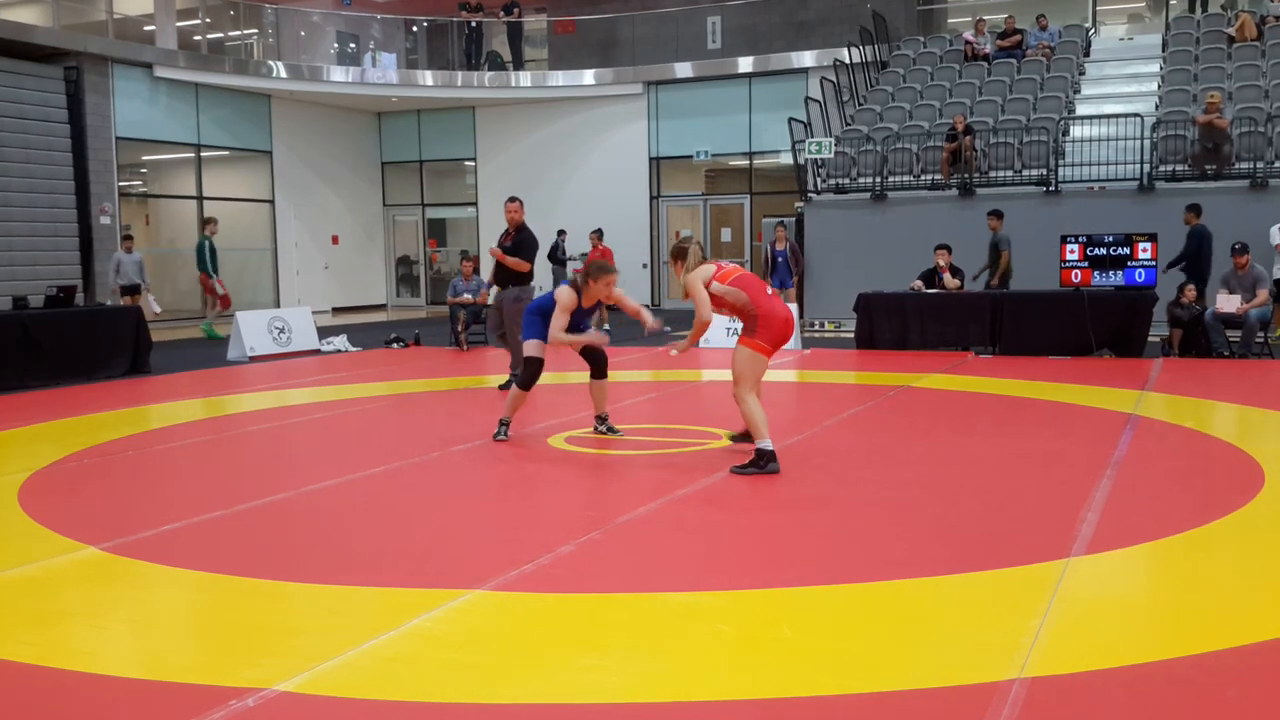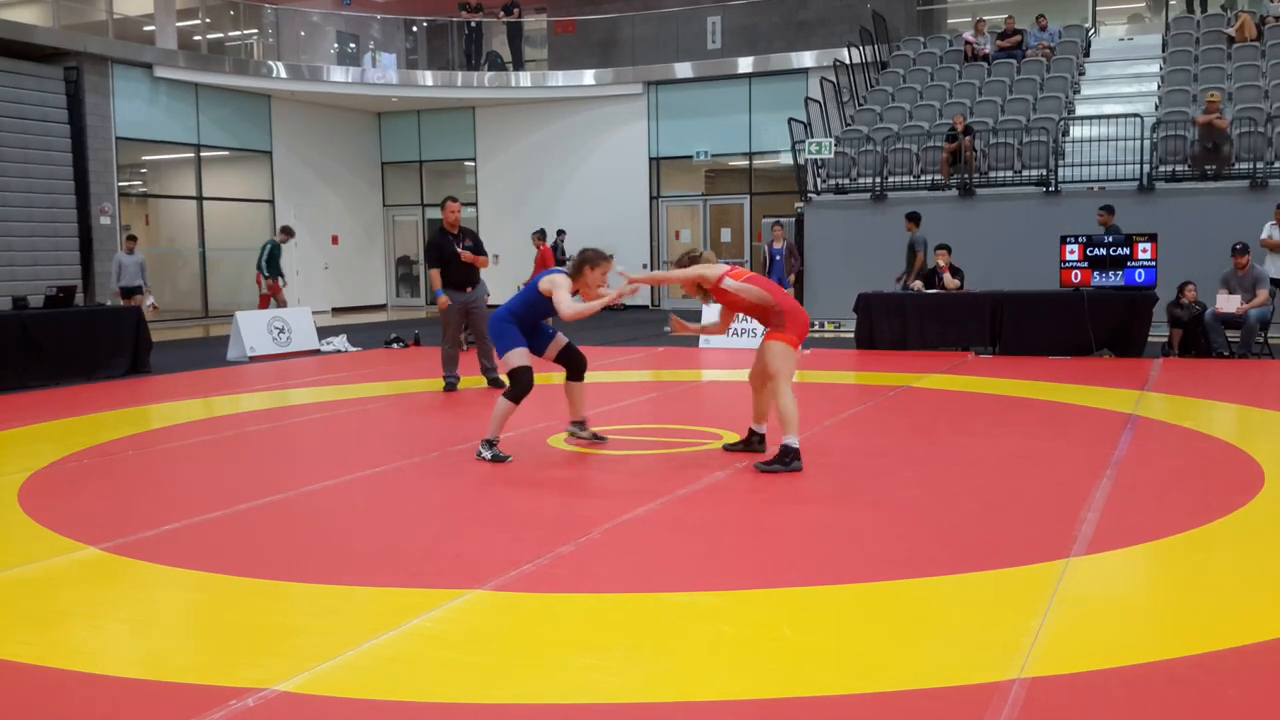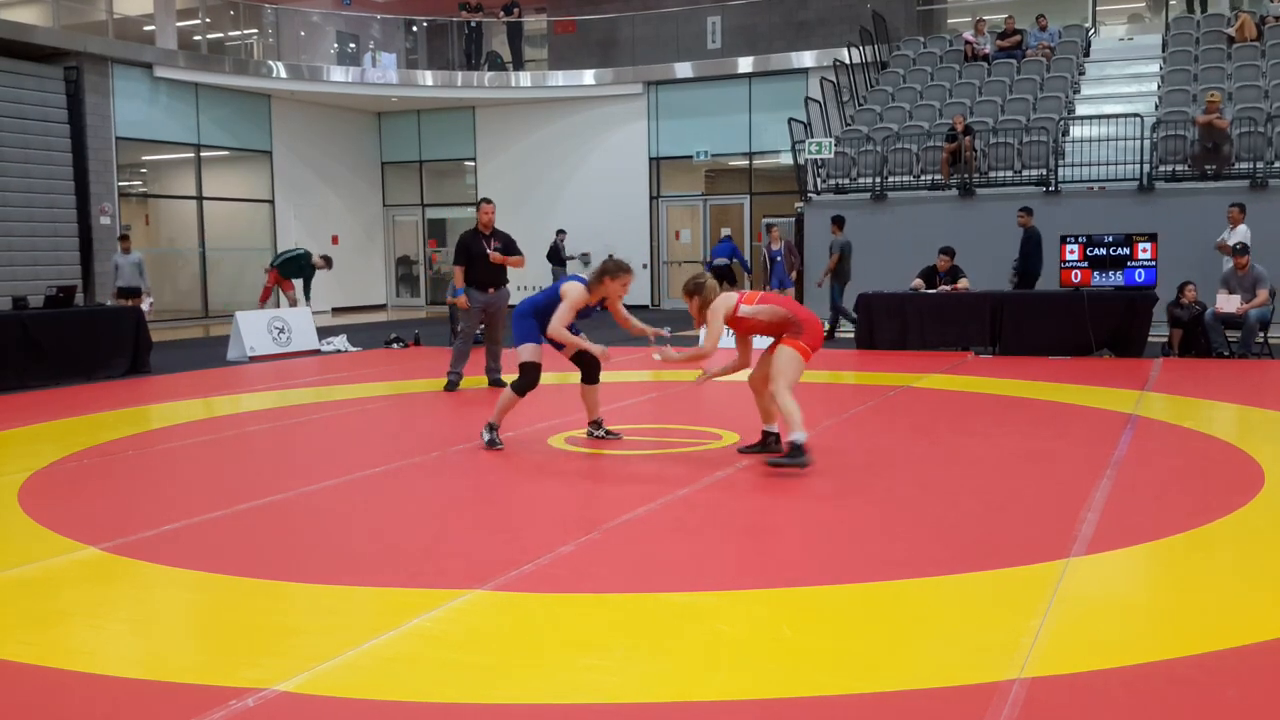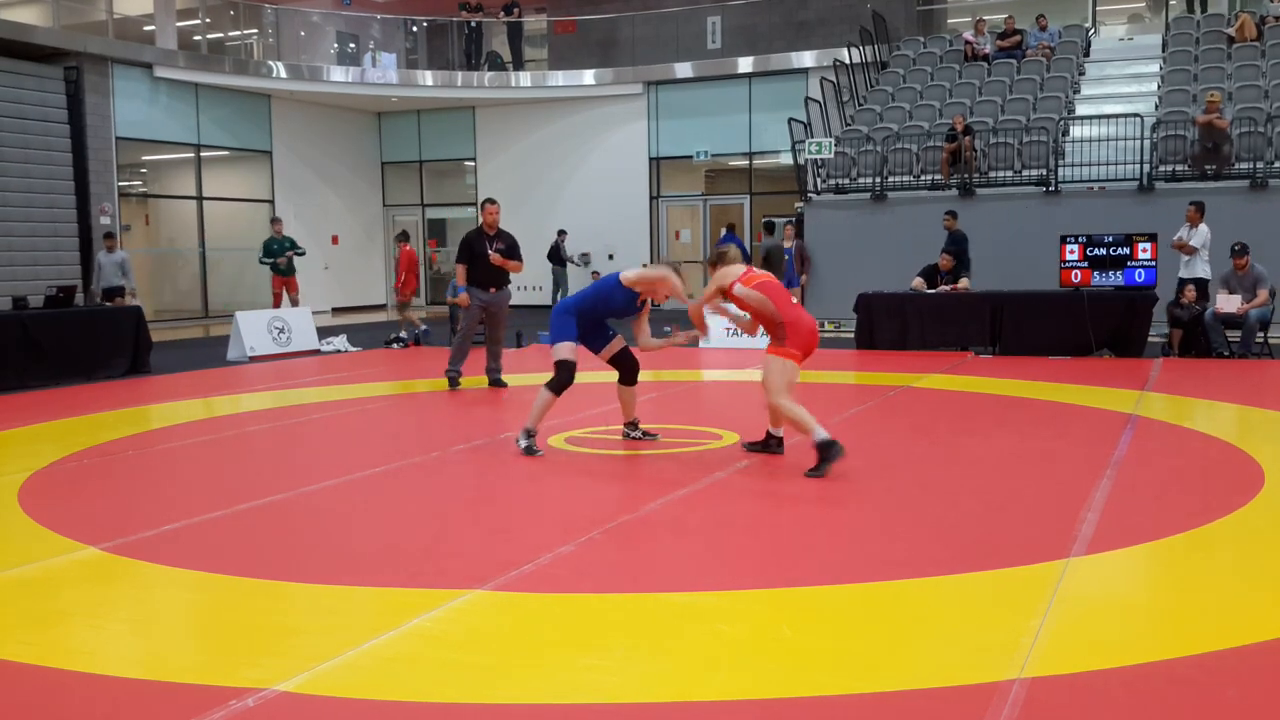
dt=1s
person 1, frame 1
left shoulder: (693, 277)
right shoulder: (719, 268)
left elbow: (704, 318)
left wrist: (688, 343)
right wrist: (716, 307)
left hip: (763, 321)
right hip: (781, 316)
left knee: (743, 393)
right knee: (749, 383)
left ankle: (765, 456)
right ankle: (753, 430)
person 1, frame 2
left shoulder: (707, 272)
right shoulder: (724, 282)
left elbow: (666, 277)
right elbow: (723, 326)
left wrist: (636, 278)
right wrist: (691, 328)
left hip: (788, 320)
right hip: (785, 319)
left knee: (778, 386)
right knee: (757, 379)
left ankle: (790, 453)
right ankle: (756, 438)
person 1, frame 3
left shoulder: (717, 305)
right shoulder: (736, 314)
left elbow: (707, 349)
right elbow: (744, 360)
left wrist: (676, 357)
right wrist: (714, 373)
left hip: (803, 328)
right hip: (796, 329)
left knee: (777, 389)
right knee: (757, 381)
left ankle: (797, 449)
right ankle: (771, 439)
person 1, frame 4
left shoulder: (726, 273)
right shoulder: (754, 276)
left elbow: (695, 307)
right elbow: (753, 327)
left wrist: (700, 323)
right wrist: (724, 311)
left hip: (792, 330)
right hip: (803, 327)
left knee: (775, 399)
right knee: (771, 389)
left ankle: (827, 446)
right ankle: (774, 438)
person 2, frame 1
left shoulder: (608, 292)
right shoulder: (569, 294)
left elbow: (637, 310)
right elbow: (554, 337)
left wrist: (648, 320)
right wrist: (588, 339)
left hip: (572, 318)
right hip: (538, 316)
left knee: (599, 360)
right knee: (532, 370)
left ankle: (601, 421)
right ankle: (504, 423)
person 2, frame 2
left shoulder: (577, 282)
right shoulder: (562, 281)
left elbow: (597, 297)
right elbow: (567, 313)
left wrist: (621, 292)
right wrist: (606, 300)
left hip: (529, 325)
right hip: (505, 323)
left knee: (576, 362)
right knee: (522, 382)
left ankle: (578, 425)
right ankle: (488, 444)
person 2, frame 3
left shoulder: (606, 293)
right shoulder: (578, 291)
left elbow: (625, 320)
right elbow: (553, 331)
left wrist: (648, 331)
right wrist: (588, 346)
left hip: (556, 319)
right hip: (528, 316)
left knee: (592, 365)
right knee: (530, 377)
left ankle: (595, 425)
right ankle: (491, 427)
person 2, frame 4
left shoulder: (643, 304)
right shoulder: (641, 280)
left elbow: (643, 343)
right elbow: (662, 273)
left wrist: (673, 341)
left hip: (591, 323)
right hip: (566, 315)
left knee: (630, 367)
right knee: (564, 376)
left ankle: (631, 427)
right ankle: (527, 435)
person 3, frame 1
left shoulder: (527, 237)
right shoulder: (505, 235)
left elbow: (524, 266)
left wrist: (501, 256)
right wrist: (489, 285)
left hip: (518, 291)
right hip: (503, 291)
left knee: (515, 335)
right knee: (499, 331)
left ankle: (517, 376)
right ankle: (526, 364)
person 3, frame 2
left shoulder: (471, 235)
right shoulder: (435, 240)
left elbow: (485, 262)
right elbow: (433, 270)
left wrist: (473, 258)
right wrist: (439, 294)
left hip: (475, 292)
right hip: (452, 295)
left knee: (483, 335)
right knee: (450, 339)
left ankle: (491, 375)
right ankle: (450, 378)
person 3, frame 3
left shoulder: (504, 238)
right shoulder: (466, 238)
left elbow: (521, 261)
right elbow: (458, 268)
left wrist: (503, 259)
right wrist: (460, 292)
left hip: (499, 293)
right hip: (474, 293)
left knee: (495, 338)
right knee: (464, 335)
left ankle: (494, 375)
right ankle: (454, 376)
person 3, frame 4
left shoulder: (508, 239)
right shoulder: (470, 238)
left elbow: (519, 267)
right elbow: (461, 266)
left wrist: (503, 262)
right wrist: (461, 290)
left hip: (500, 294)
right hip: (475, 292)
left knee: (496, 337)
right knee: (464, 333)
left ankle: (494, 375)
right ankle: (453, 373)
